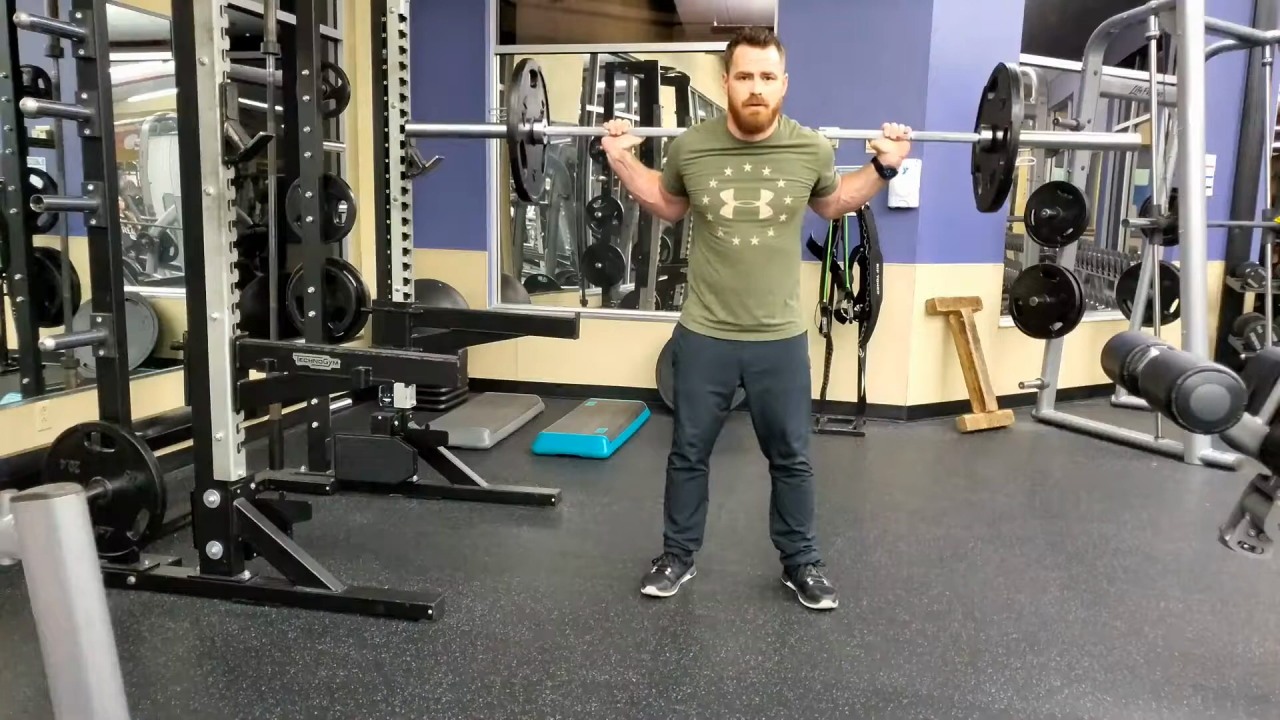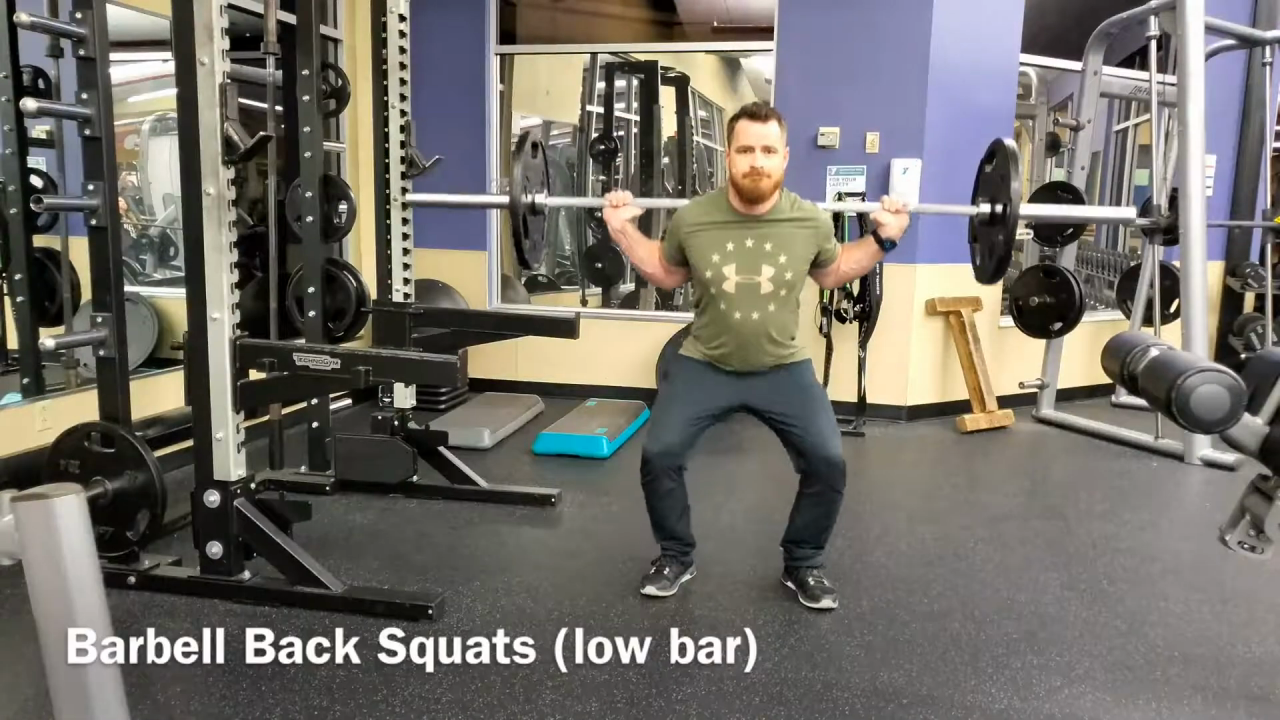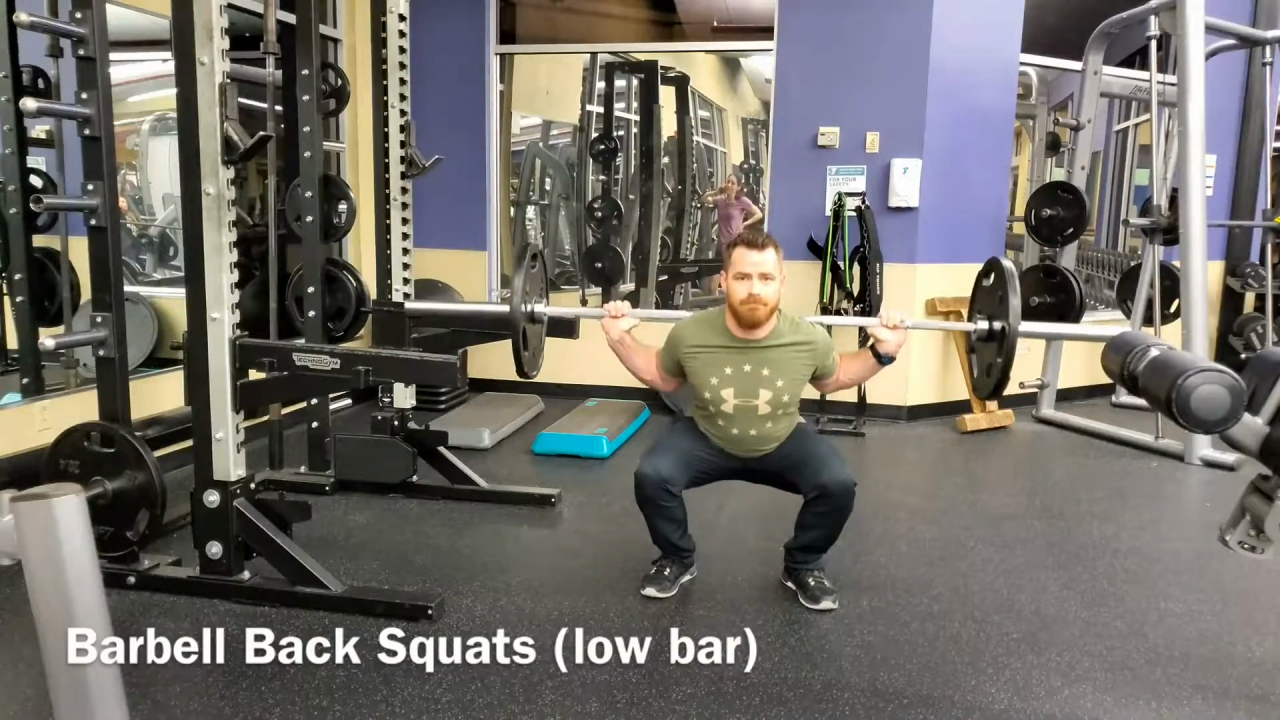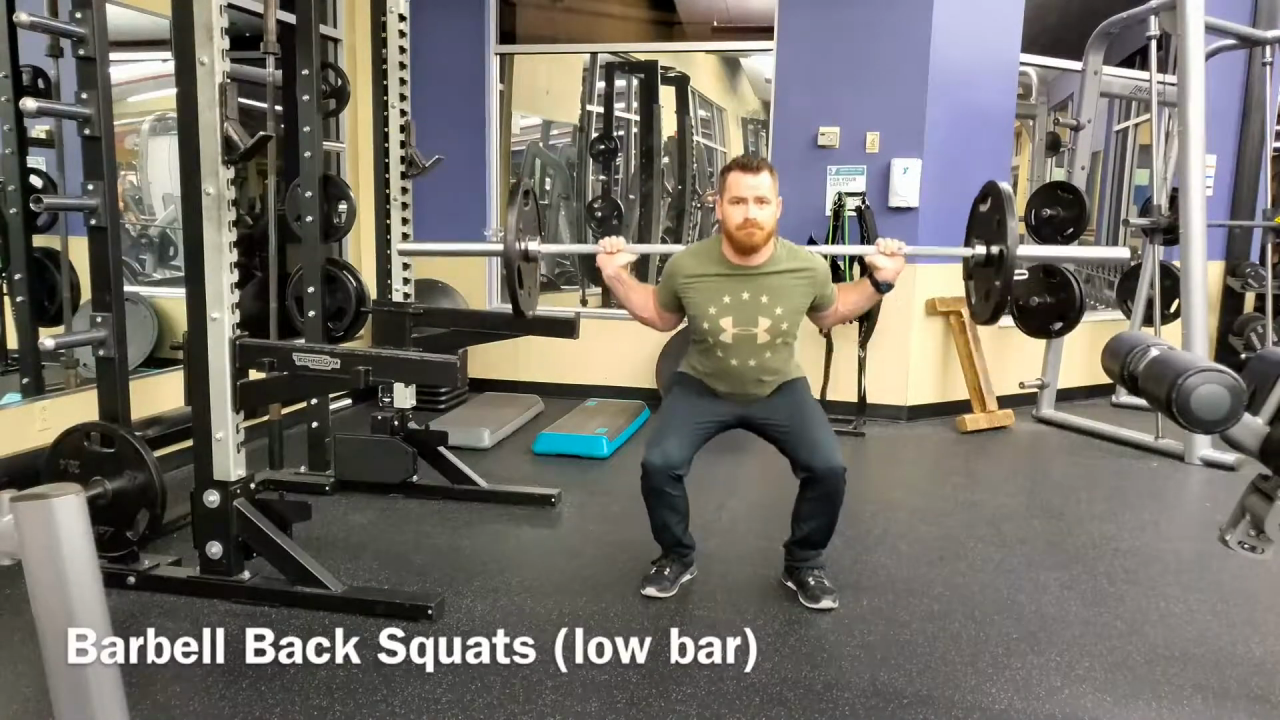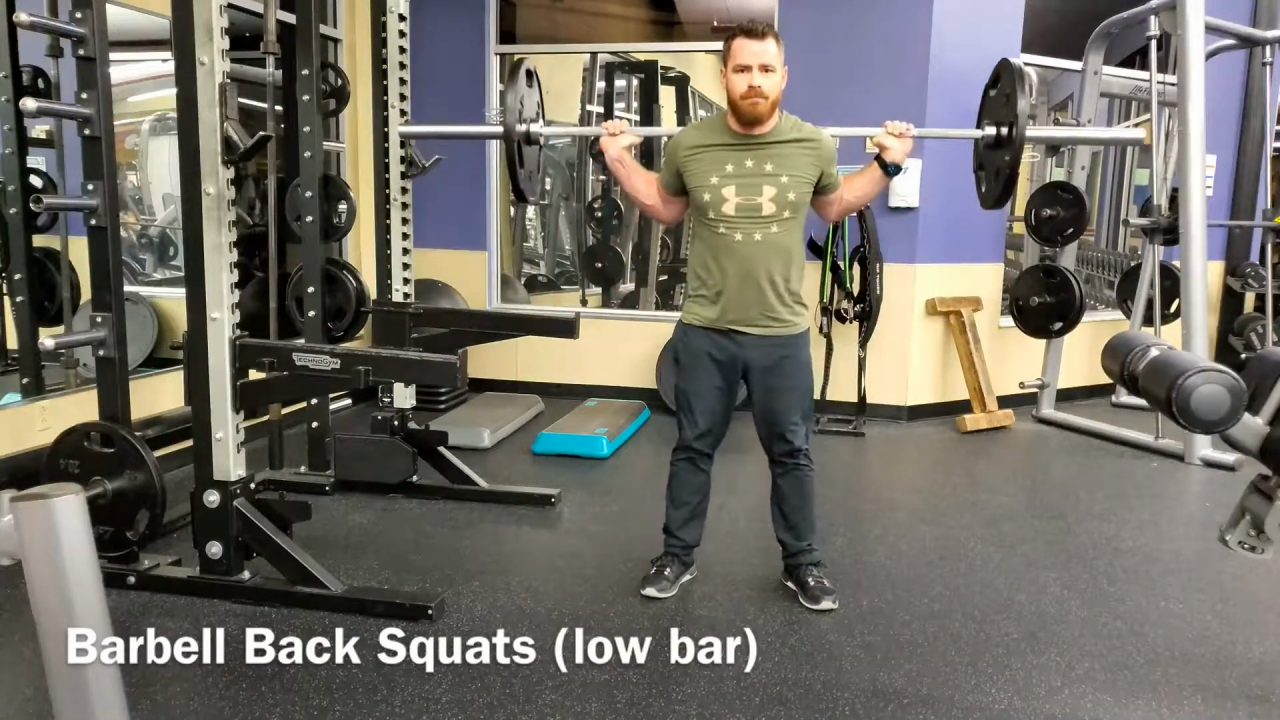
dt=1s
person 1, frame 1
left shoulder: (812, 150)
right shoulder: (689, 148)
left elbow: (833, 204)
right elbow: (669, 205)
left wrist: (882, 168)
right wrist: (623, 161)
left hip: (780, 336)
right hip: (704, 334)
left knee: (791, 457)
right knee: (689, 451)
left ankle: (801, 562)
right ankle: (677, 555)
person 1, frame 2
left shoulder: (812, 222)
right shoulder: (691, 219)
left elbow: (832, 273)
right elbow: (668, 275)
left wrist: (882, 240)
right wrist: (623, 230)
left hip: (782, 368)
right hip: (705, 365)
left knee: (828, 462)
right knee: (659, 454)
left ankle: (802, 565)
right ankle: (675, 558)
person 1, frame 3
left shoulder: (810, 340)
right shoulder: (690, 335)
left elbow: (833, 379)
right elbow: (663, 378)
left wrist: (881, 353)
right wrist: (619, 339)
left hip: (782, 444)
right hip: (705, 441)
left knee: (838, 484)
right knee: (652, 476)
left ankle: (802, 566)
right ankle: (677, 559)
person 1, frame 4
left shoulder: (808, 268)
right shoulder: (686, 267)
left elbow: (829, 313)
right elbow: (662, 317)
left wrist: (879, 282)
right wrist: (616, 277)
left hip: (779, 388)
right hip: (701, 387)
left knee: (828, 468)
right knee: (660, 464)
left ankle: (803, 566)
right ankle: (676, 559)
person 1, frame 5
left shoulder: (814, 145)
right shoulder: (688, 145)
left elbow: (833, 206)
right elbow: (666, 208)
left wrist: (887, 165)
right wrist: (619, 162)
left hip: (782, 332)
right hip: (705, 330)
left knee: (791, 452)
right knee: (694, 447)
left ankle: (802, 563)
right ankle: (677, 555)
